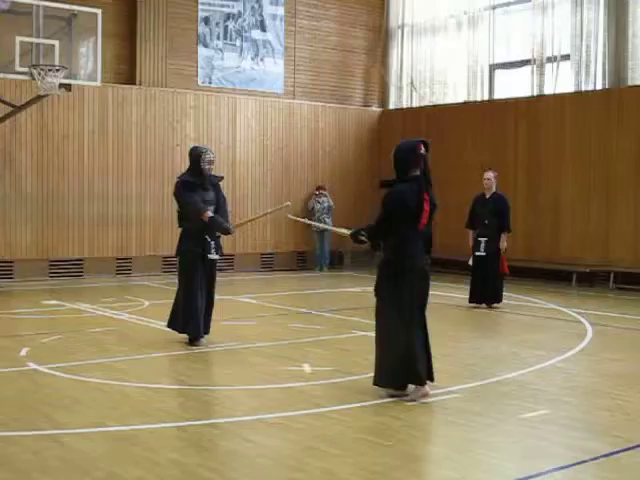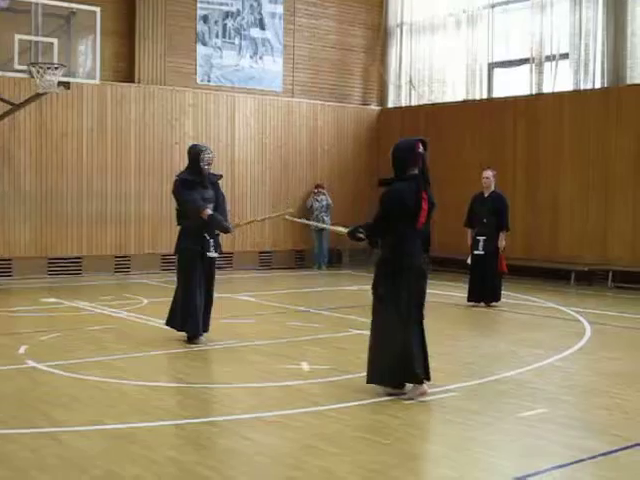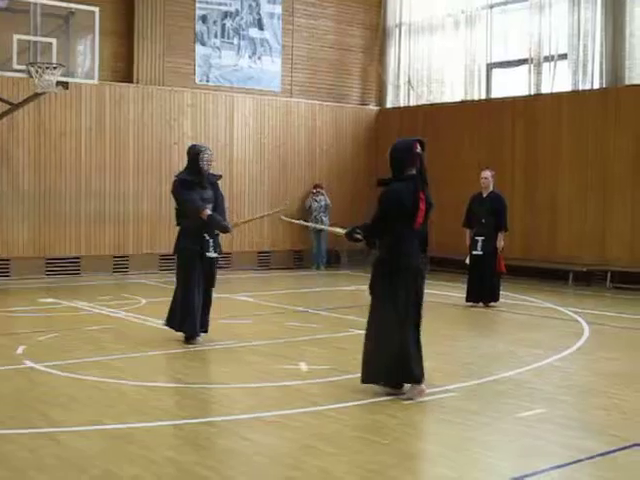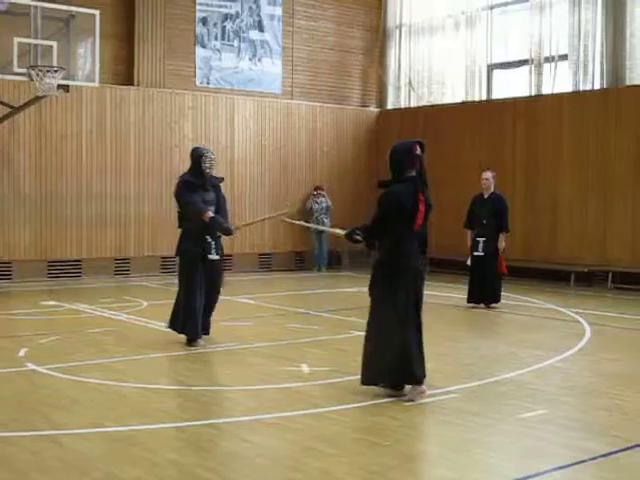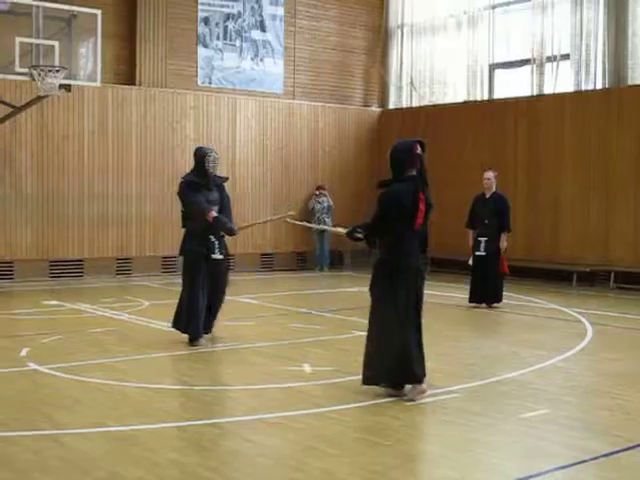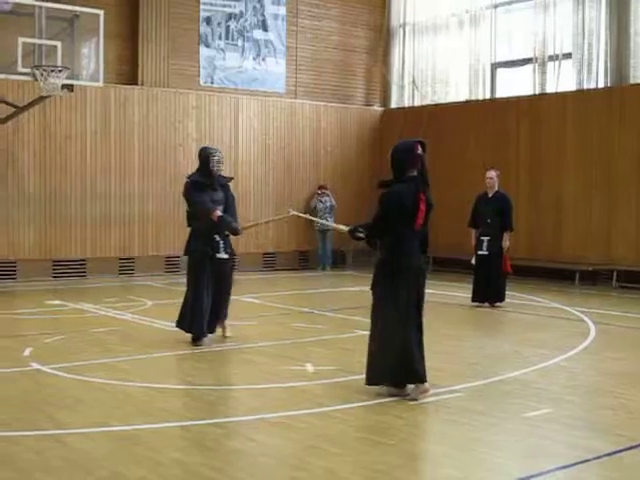
dt=0.1s
person 1, frame 1
left shoulder: (397, 193)
right shoulder: (426, 192)
left elbow: (382, 227)
left wrist: (360, 234)
right wrist: (371, 234)
left hip: (399, 264)
right hip: (419, 262)
left knee: (399, 320)
right knee: (413, 318)
left ankle: (418, 381)
right ankle: (400, 380)
person 1, frame 2
left shoulder: (395, 192)
right shoulder: (424, 191)
left elbow: (380, 225)
left wrist: (358, 232)
right wrist: (368, 232)
left hip: (397, 262)
right hip: (417, 260)
left knee: (395, 318)
right knee: (410, 317)
left ankle: (415, 380)
right ankle: (398, 379)
person 1, frame 3
left shoulder: (393, 192)
right shoulder: (422, 191)
left elbow: (378, 226)
left wrist: (356, 232)
right wrist: (366, 232)
left hip: (395, 262)
right hip: (415, 260)
left knee: (394, 318)
right knee: (408, 317)
left ankle: (414, 379)
right ankle: (395, 379)
person 1, frame 4
left shoulder: (393, 194)
right shoulder: (421, 193)
left elbow: (378, 228)
left wrist: (356, 233)
right wrist: (365, 233)
left hip: (395, 263)
right hip: (414, 262)
left knee: (394, 320)
right knee: (408, 318)
left ankle: (414, 380)
right ankle: (396, 380)
person 1, frame 5
left shoulder: (393, 193)
right shoulder: (422, 192)
left elbow: (378, 226)
left wrist: (357, 232)
right wrist: (367, 232)
left hip: (395, 263)
right hip: (414, 261)
left knee: (394, 319)
right knee: (408, 318)
left ankle: (415, 379)
right ankle: (396, 380)
person 1, frame 6
left shoulder: (394, 193)
right shoulder: (423, 192)
left elbow: (379, 226)
left wrist: (359, 231)
right wrist: (368, 231)
left hip: (396, 262)
right hip: (415, 261)
left knee: (395, 318)
right knee: (409, 317)
left ankle: (417, 378)
right ankle: (398, 379)
person 2, frame 1
left shoulder: (214, 183)
right shoulder: (184, 185)
left elbow: (221, 206)
right elbow: (197, 208)
left wrist: (223, 224)
right wrist: (217, 222)
left hip: (210, 240)
right hip: (192, 241)
left knee: (207, 286)
right knee: (193, 287)
left ankle: (198, 329)
right ankle: (194, 332)
person 2, frame 2
left shoulder: (213, 181)
right shoulder: (183, 183)
left elbow: (221, 205)
right elbow: (196, 206)
left wrist: (222, 222)
right wrist: (216, 221)
left hip: (209, 238)
right hip: (191, 239)
left knee: (206, 284)
right knee: (192, 285)
left ankle: (197, 327)
right ankle: (193, 331)
person 2, frame 3
left shoulder: (212, 181)
right shoulder: (182, 183)
left elbow: (219, 205)
right elbow: (196, 206)
left wrist: (221, 222)
right wrist: (215, 221)
left hip: (209, 238)
right hip: (190, 239)
left knee: (206, 283)
right knee: (190, 285)
left ankle: (197, 326)
right ankle: (190, 331)
person 2, frame 4
left shoulder: (214, 184)
right shoulder: (185, 186)
left elbow: (221, 207)
right elbow: (198, 208)
left wrist: (223, 225)
right wrist: (217, 223)
left hip: (211, 240)
right hip: (193, 241)
left knee: (212, 285)
right knee: (193, 287)
left ankle: (200, 328)
right ankle: (192, 333)
person 2, frame 5
left shoulder: (218, 184)
right shoulder: (189, 185)
left elbow: (225, 207)
right elbow: (201, 208)
left wrist: (227, 224)
right wrist: (221, 222)
left hip: (215, 240)
right hip: (196, 240)
left knee: (217, 283)
right knee: (196, 287)
left ankle: (207, 321)
right ankle: (194, 332)
person 2, frame 6
left shoulder: (223, 184)
right shoulder: (194, 185)
left elbow: (230, 206)
right elbow: (206, 208)
left wrist: (232, 223)
right wrist: (225, 222)
left hip: (221, 239)
right hip: (201, 240)
left knee: (223, 283)
right knee: (200, 286)
left ankle: (218, 320)
right ankle: (198, 332)
person 3, frame 1
left shoulder: (501, 200)
right shoulder: (478, 199)
left elbow: (505, 223)
right elbow: (471, 221)
left wrist: (503, 240)
right wrist: (471, 238)
left hip: (494, 240)
right hip: (479, 240)
left knee: (493, 270)
right knee: (478, 269)
left ankle: (491, 299)
right ankle: (478, 298)
person 3, frame 2
left shoulder: (499, 199)
right shoulder: (476, 198)
left elbow: (504, 222)
right elbow: (470, 219)
left wrist: (502, 239)
right wrist: (469, 237)
left hip: (493, 239)
right hip: (478, 238)
left knee: (492, 269)
right knee: (476, 267)
left ankle: (489, 298)
right ankle: (477, 297)
person 3, frame 3
left shoulder: (498, 199)
right shoulder: (474, 198)
left elbow: (502, 222)
right elbow: (468, 219)
left wrist: (500, 239)
right wrist: (468, 237)
left hip: (491, 239)
right hip: (476, 238)
left knee: (490, 269)
right knee: (475, 268)
left ankle: (488, 298)
right ankle: (475, 297)
person 3, frame 4
left shoulder: (499, 200)
right shoulder: (476, 199)
left elbow: (503, 223)
right elbow: (470, 221)
left wrist: (502, 240)
right wrist: (469, 238)
left hip: (492, 240)
right hip: (477, 240)
left knee: (492, 270)
right knee: (476, 269)
left ankle: (489, 299)
right ankle: (476, 298)
person 3, frame 5
left shoulder: (501, 200)
right shoulder: (477, 199)
left elbow: (505, 223)
right elbow: (471, 220)
left wrist: (503, 240)
right wrist: (471, 238)
left hip: (494, 240)
right hip: (479, 239)
left knee: (493, 270)
right knee: (478, 269)
left ankle: (491, 299)
right ankle: (478, 298)
person 3, frame 6
left shoulder: (503, 199)
right shoulder: (480, 198)
left elbow: (508, 222)
right elbow: (474, 219)
left wrist: (506, 239)
right wrist: (473, 237)
left hip: (497, 239)
right hip: (482, 238)
left knee: (496, 269)
right knee: (481, 268)
left ankle: (494, 298)
right ankle: (481, 297)
